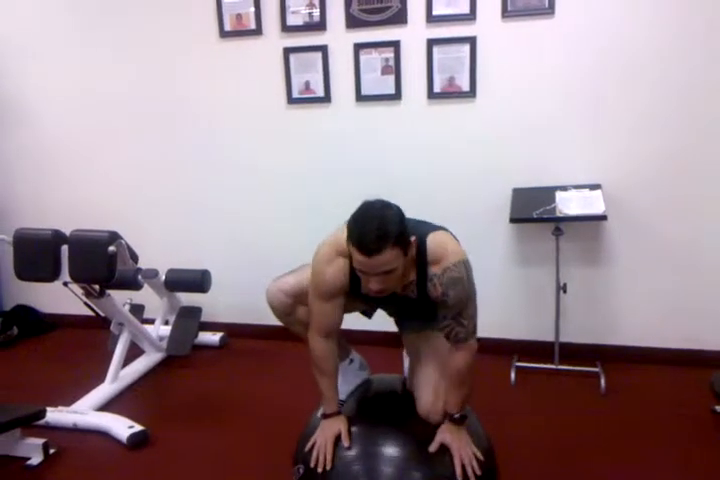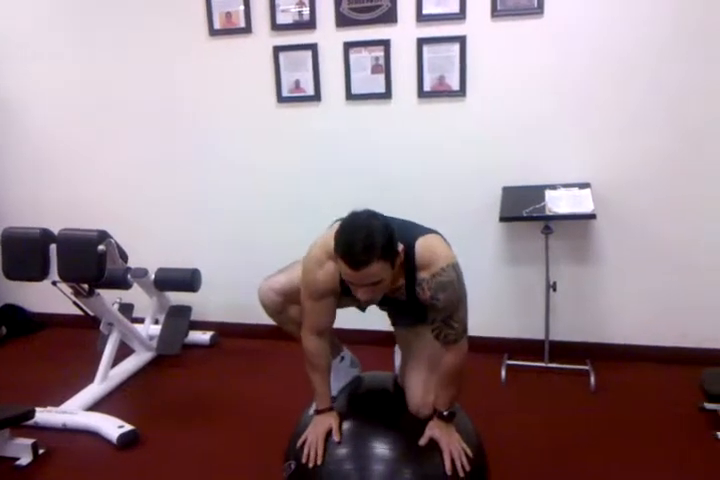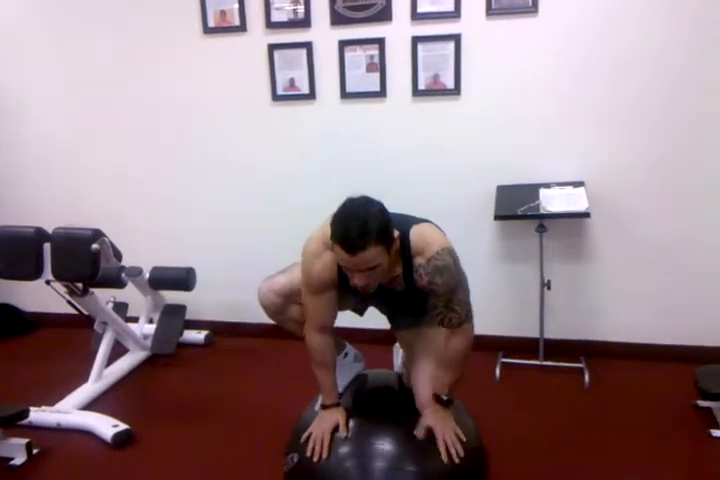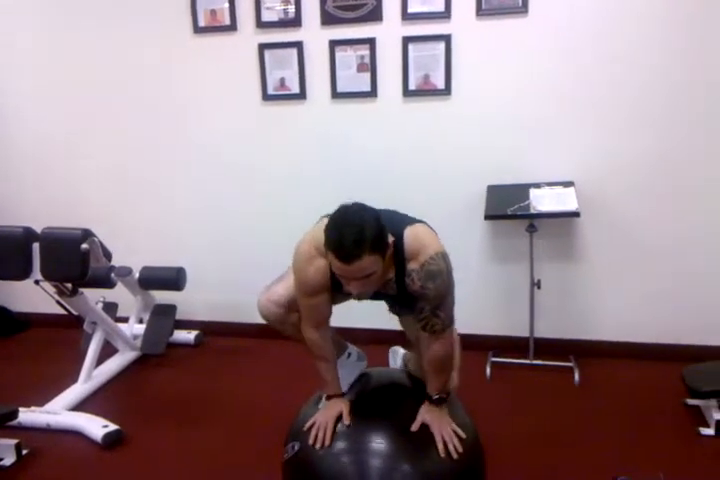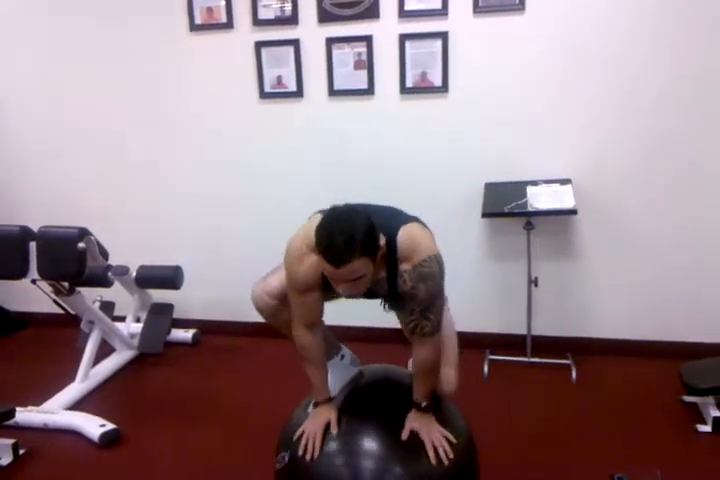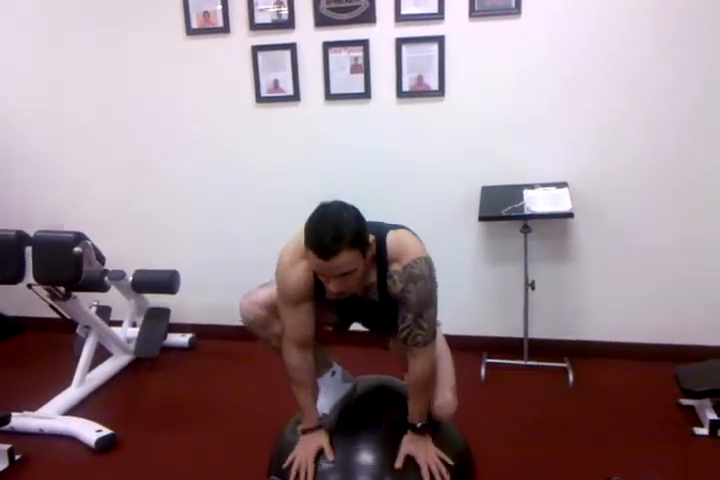
dt=0.4s
person 1, frame 1
left shoulder: (447, 264)
right shoulder: (332, 257)
left elbow: (463, 346)
right elbow: (322, 336)
left wrist: (454, 421)
right wrist: (331, 413)
left hip: (424, 308)
right hip: (356, 294)
left knee: (433, 413)
right knee: (279, 295)
left ankle: (416, 371)
right ankle: (349, 365)
person 1, frame 2
left shoulder: (436, 267)
right shoulder: (322, 258)
left elbow: (454, 346)
right elbow: (315, 334)
left wrist: (443, 418)
right wrist: (323, 409)
left hip: (415, 302)
left knee: (423, 407)
right knee: (271, 294)
left ankle: (407, 363)
right ankle: (341, 362)
person 1, frame 3
left shoulder: (432, 256)
right shoulder: (319, 252)
left elbow: (460, 331)
right elbow: (318, 330)
left wrist: (442, 404)
right wrist: (330, 404)
left hip: (416, 300)
left knee: (428, 404)
right knee: (270, 294)
left ankle: (408, 363)
right ankle: (345, 359)
person 1, frame 4
left shoulder: (426, 260)
right shoulder: (311, 253)
left elbow: (440, 338)
right elbow: (315, 327)
left wrist: (436, 403)
right wrist: (333, 395)
left hip: (408, 289)
left knee: (445, 382)
right knee: (271, 306)
left ankle: (407, 362)
right ankle: (347, 358)
person 1, frame 5
left shoulder: (418, 257)
right shoulder: (303, 250)
left elbow: (427, 341)
right elbow: (305, 328)
left wrist: (421, 410)
right wrist: (322, 402)
left hip: (403, 274)
left knee: (446, 383)
right knee: (264, 297)
left ankle: (422, 374)
right ankle: (339, 361)
person 1, frame 6
left shoulder: (409, 264)
right shoulder: (294, 263)
left elbow: (420, 353)
right elbow: (297, 348)
left wrist: (418, 431)
right wrist: (311, 428)
left hip: (395, 310)
right hip: (336, 307)
left knee: (443, 407)
right knee: (252, 309)
right ankle: (331, 378)
